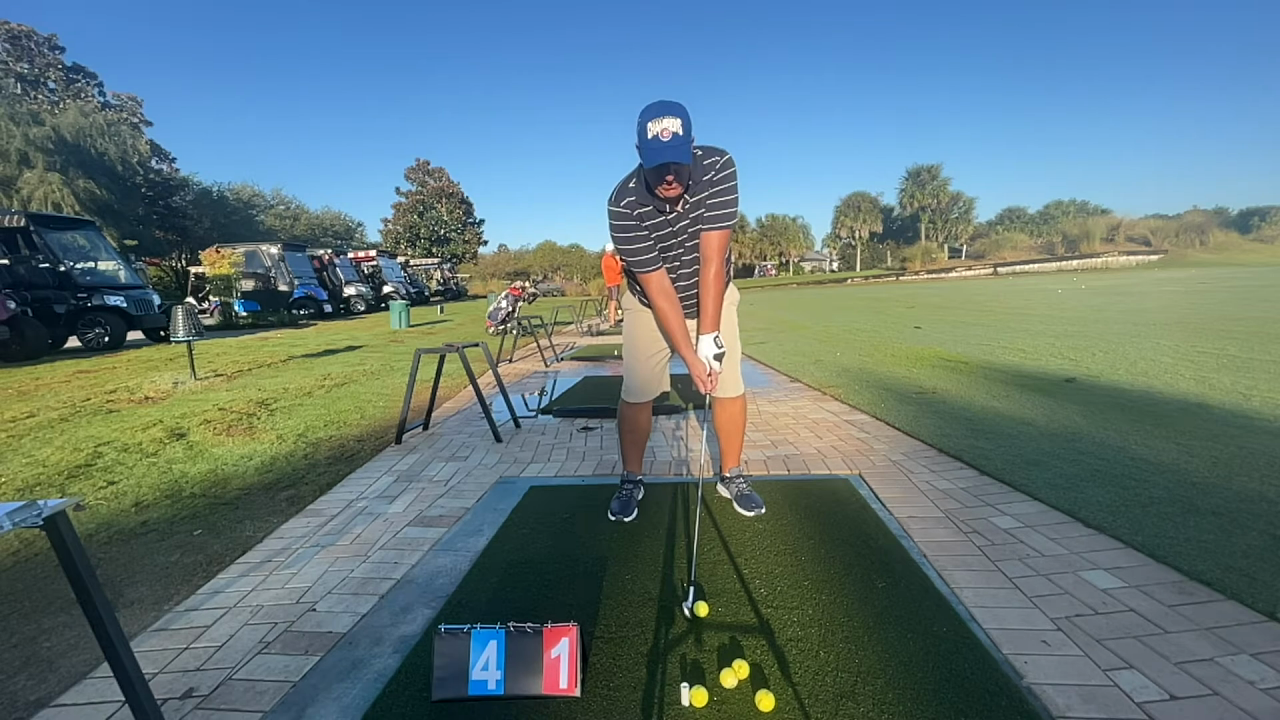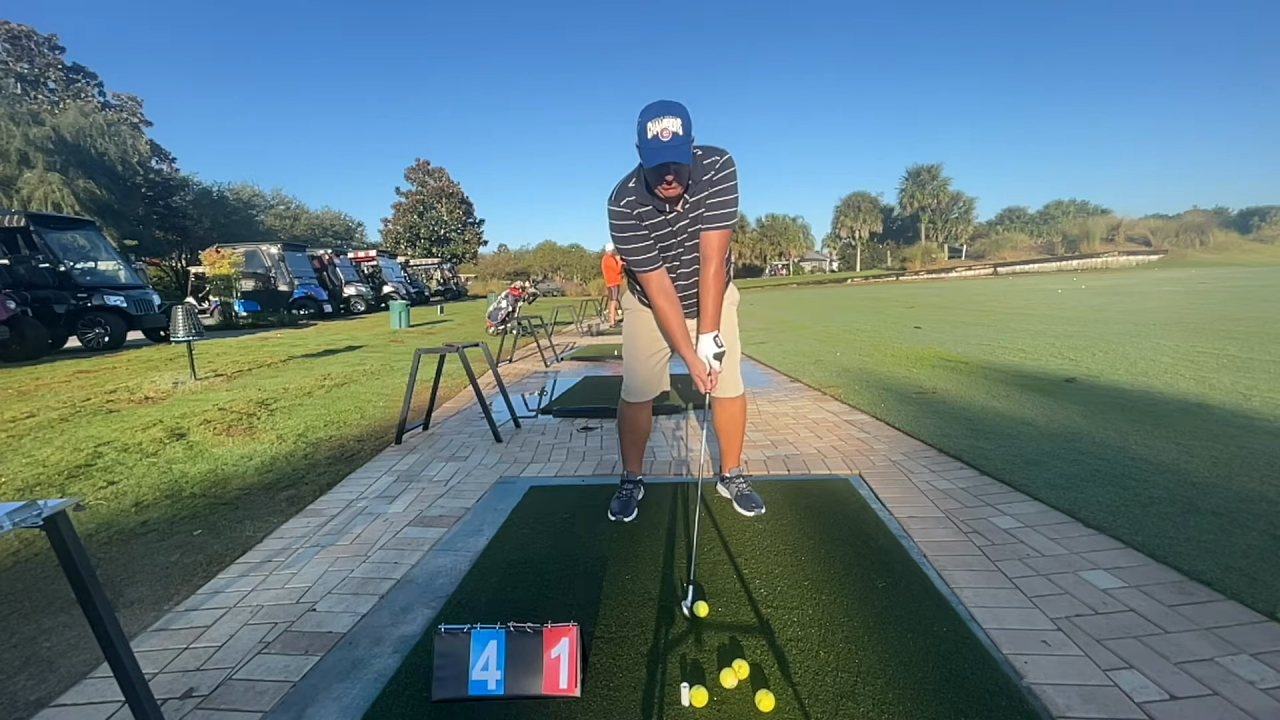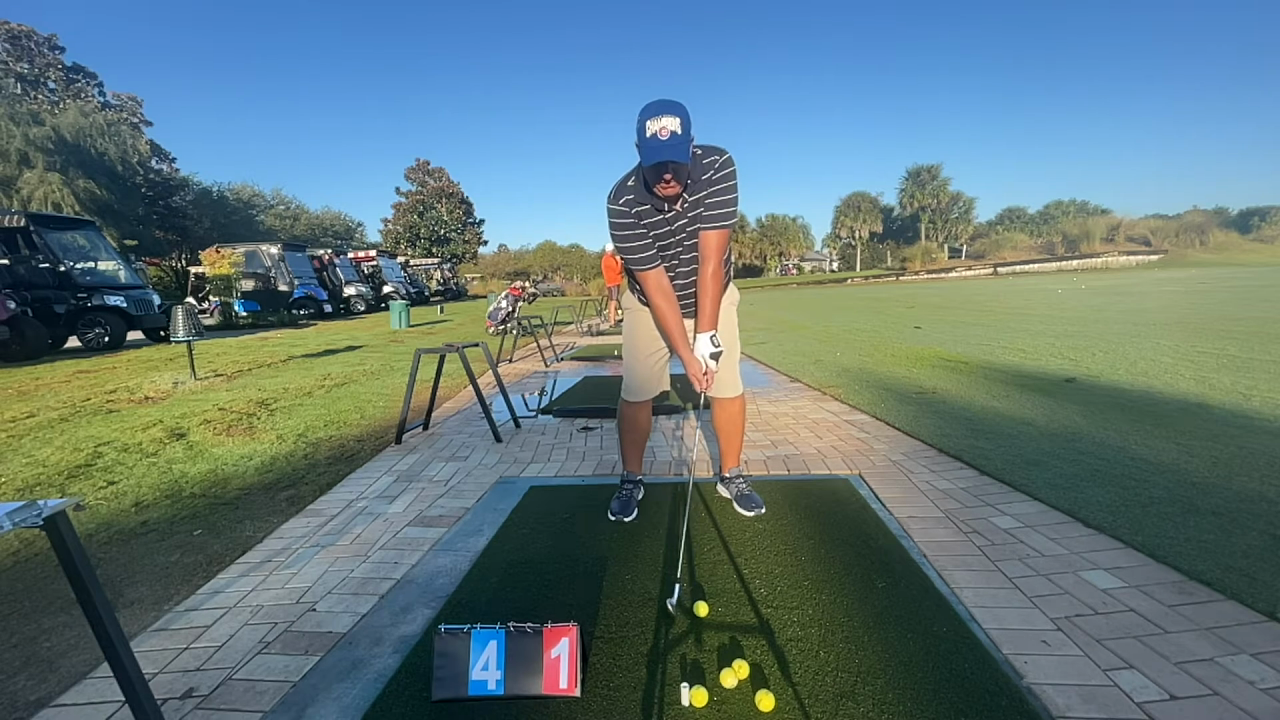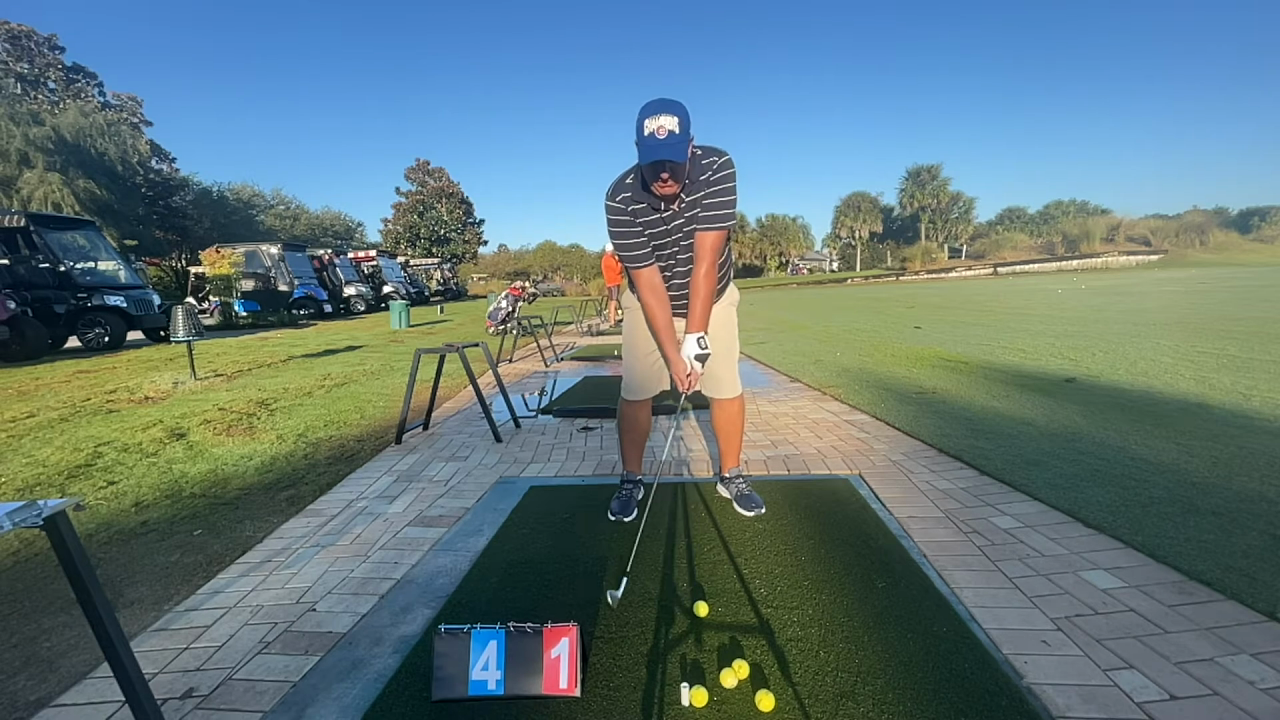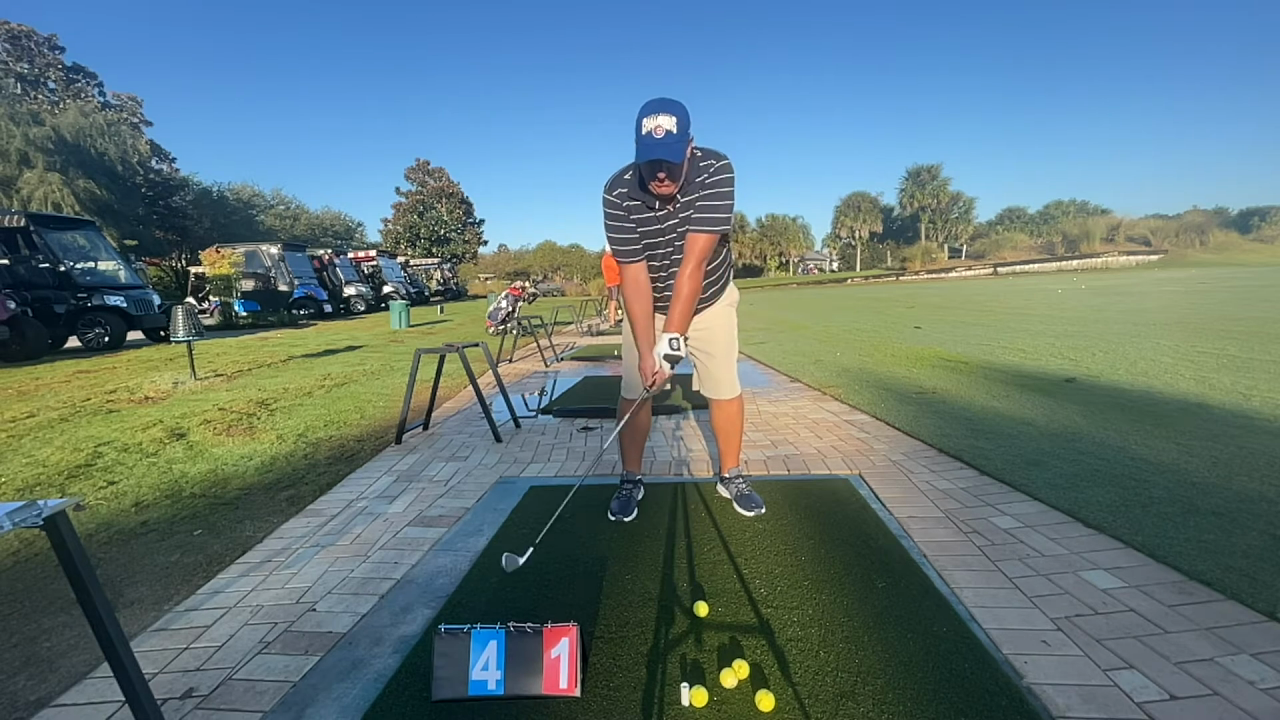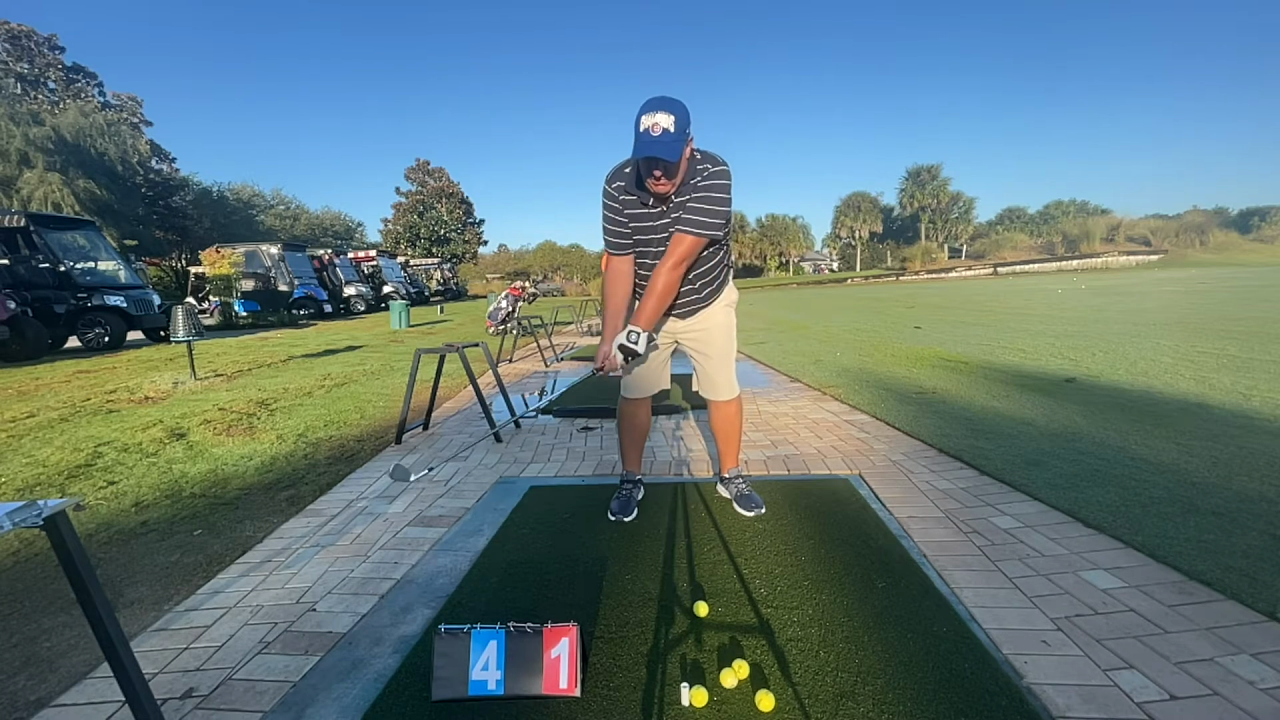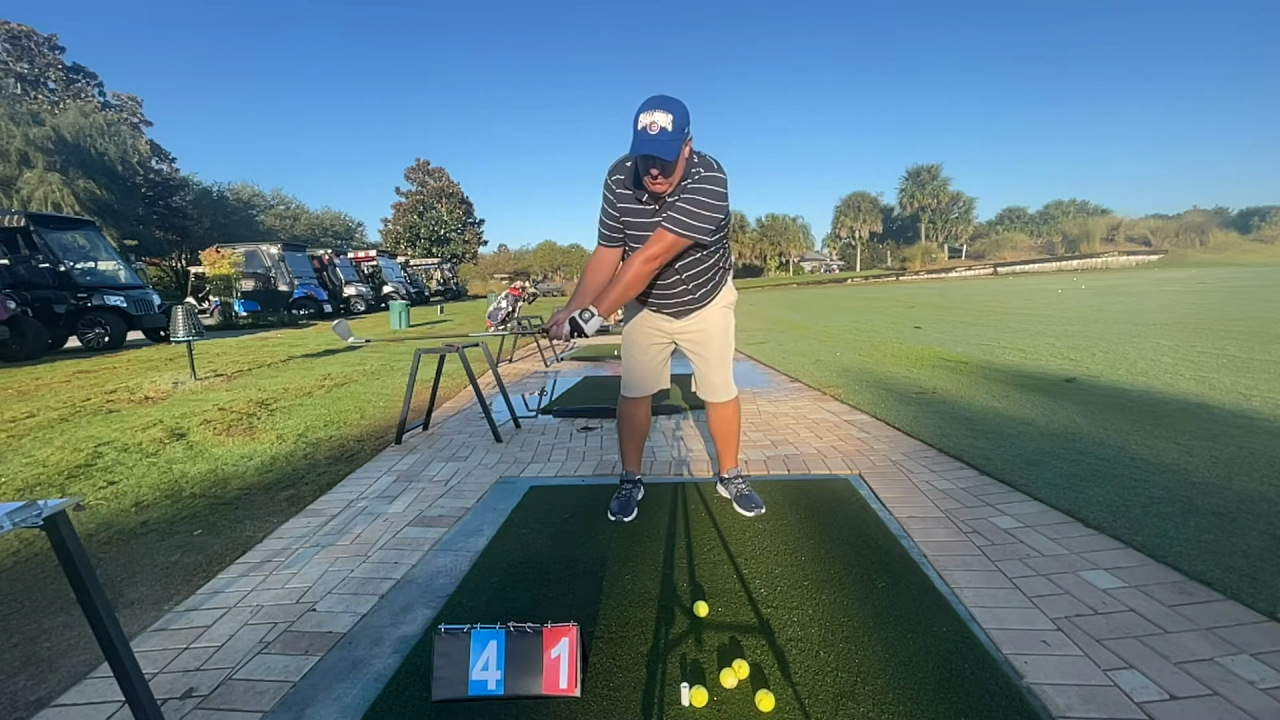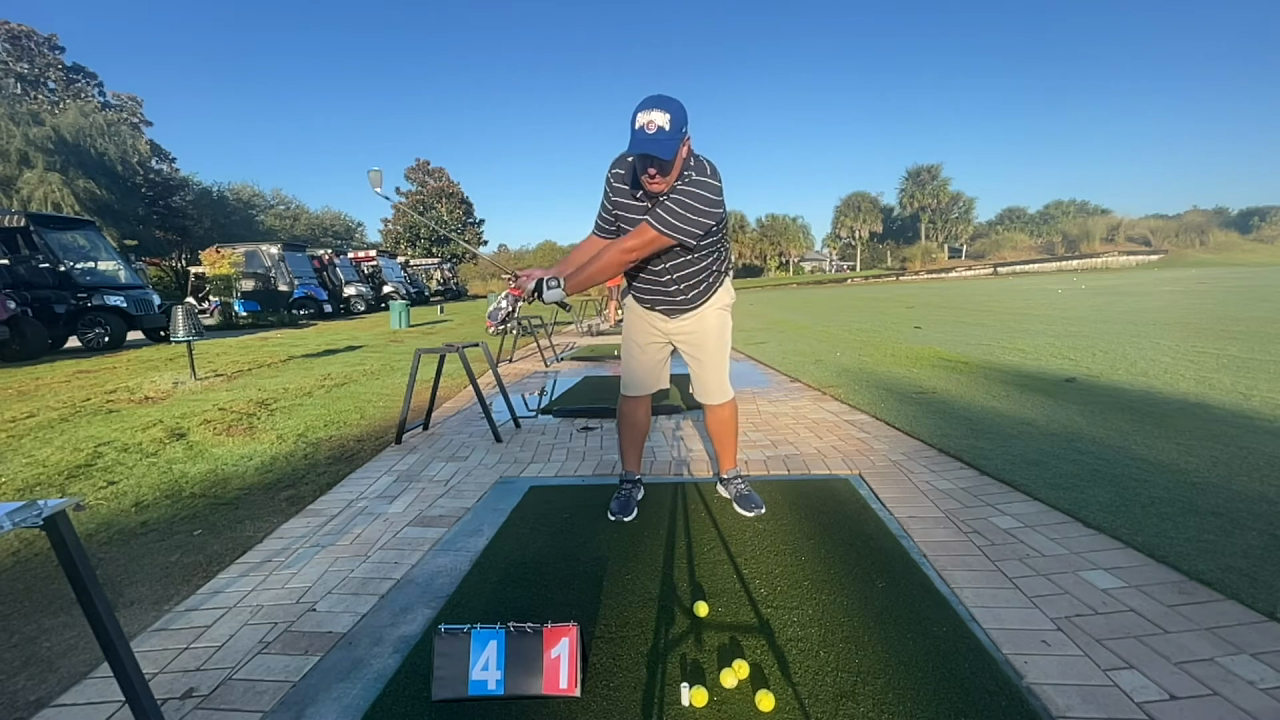
dt=0.2s
person 1, frame 1
left shoulder: (719, 167)
right shoulder: (624, 204)
left elbow: (712, 260)
right elbow: (657, 285)
left wrist: (710, 337)
right wrist: (689, 357)
left hip: (712, 298)
right hip: (650, 305)
left knee: (729, 386)
right knee: (636, 392)
left ankle: (731, 475)
right ankle: (631, 480)
person 1, frame 2
left shoulder: (719, 167)
right shoulder: (624, 203)
left elbow: (712, 260)
right elbow: (657, 285)
left wrist: (710, 337)
right wrist: (689, 357)
left hip: (713, 299)
right hip: (649, 305)
left knee: (728, 386)
right knee: (636, 392)
left ankle: (731, 474)
right ankle: (631, 480)
person 1, frame 3
left shoulder: (718, 167)
right shoulder: (623, 202)
left elbow: (711, 260)
right elbow: (655, 283)
left wrist: (706, 337)
right wrist: (686, 356)
left hip: (712, 298)
right hip: (650, 304)
left knee: (728, 387)
right knee: (636, 392)
left ankle: (731, 475)
right ankle: (631, 480)
person 1, frame 4
left shoulder: (718, 168)
right shoulder: (621, 199)
left elbow: (705, 261)
right elbow: (648, 281)
left wrist: (696, 338)
right wrist: (672, 355)
left hip: (711, 299)
right hip: (649, 305)
left knee: (726, 388)
right knee: (636, 391)
left ankle: (730, 476)
right ankle: (631, 480)
person 1, frame 5
left shoulder: (716, 172)
right shoulder: (618, 193)
left elbow: (692, 264)
right elbow: (634, 275)
left wrist: (671, 339)
right wrist: (642, 347)
left hip: (711, 300)
right hip: (648, 304)
left knee: (725, 388)
right knee: (634, 389)
left ankle: (730, 475)
right ankle: (631, 480)
person 1, frame 6
left shoulder: (714, 177)
right shoulder: (619, 185)
left elbow: (674, 263)
right elbow: (619, 264)
left wrist: (633, 332)
right wrist: (609, 333)
left hip: (708, 301)
right hip: (646, 302)
left knee: (723, 390)
right knee: (634, 392)
left ankle: (729, 476)
right ankle: (630, 479)
person 1, frame 7
left shoulder: (709, 182)
right shoulder: (620, 178)
left elbow: (650, 258)
right elbow: (609, 252)
left wrist: (592, 315)
right wrist: (573, 306)
left hip: (706, 302)
right hip: (646, 305)
left knee: (720, 391)
right knee: (634, 392)
left ankle: (730, 476)
right ankle: (631, 480)
person 1, frame 8
left shoulder: (702, 187)
right shoulder: (620, 172)
left elbow: (627, 251)
right elbow: (602, 238)
left wrist: (559, 286)
right wrist: (550, 272)
left hip: (703, 303)
right hip: (644, 304)
left knee: (716, 392)
right knee: (634, 391)
left ankle: (729, 476)
right ankle: (631, 480)
